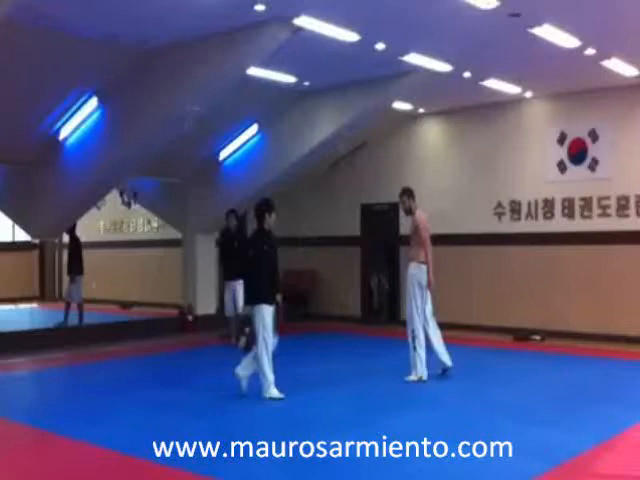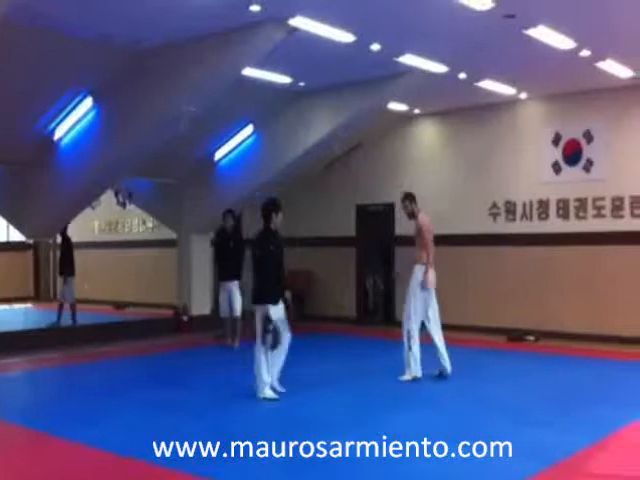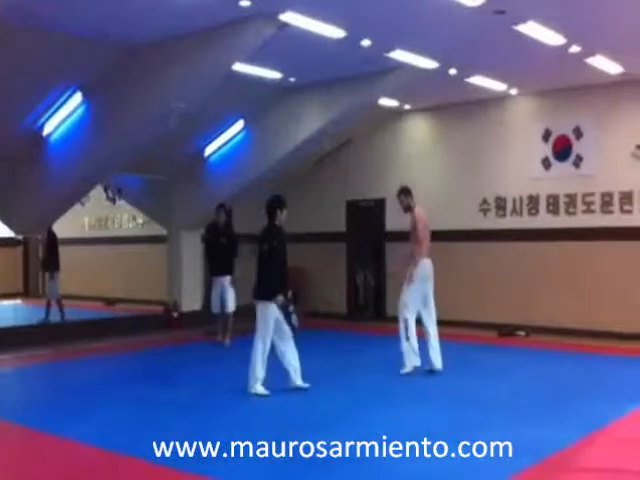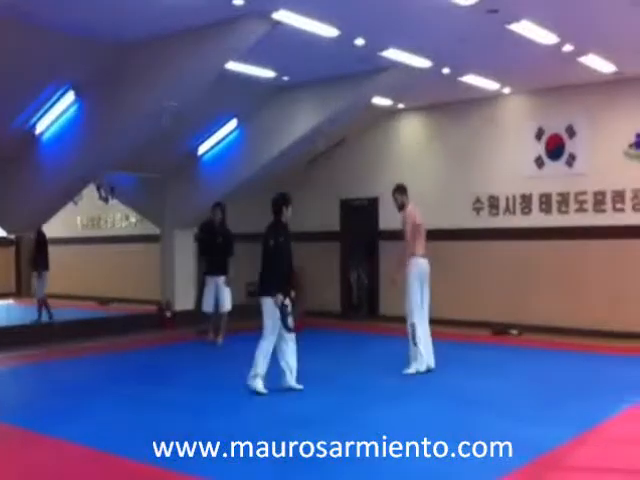
dt=0.2s
person 1, frame 1
left shoulder: (270, 238)
right shoulder: (255, 241)
right elbow: (252, 275)
left wrist: (277, 292)
right wrist: (251, 302)
left hip: (269, 299)
right hip: (260, 300)
left knee: (269, 341)
right knee: (264, 343)
left ankle: (243, 371)
right ankle: (268, 386)
person 1, frame 2
left shoulder: (275, 237)
right shoulder: (262, 240)
right elbow: (260, 274)
left wrist: (284, 289)
right wrist: (264, 304)
left hip: (276, 299)
right hip: (266, 301)
left knee: (283, 337)
right knee: (265, 343)
left ankle: (271, 377)
right ankle: (263, 386)
person 1, frame 3
left shoulder: (279, 234)
right shoulder: (266, 236)
right elbow: (264, 269)
left wrist: (285, 290)
right wrist: (275, 294)
left hip: (279, 295)
right hip: (267, 297)
left knee: (286, 336)
right knee: (263, 339)
left ankle: (295, 378)
right ankle: (255, 383)
person 1, frame 4
left shoulder: (284, 231)
right shoulder: (272, 233)
right elbow: (269, 265)
left wrist: (291, 288)
right wrist: (277, 293)
left hip: (283, 293)
right hip: (271, 294)
left knee: (287, 335)
right knee: (270, 336)
left ankle: (289, 379)
right ankle: (256, 378)
person 2, frame 1
left shoulder: (418, 218)
right shoulder: (417, 218)
left elbow: (428, 246)
left wrist: (430, 274)
left hip: (417, 270)
right hip: (419, 269)
left knee: (415, 321)
right knee: (427, 318)
left ankle: (419, 372)
right ankle: (445, 360)
person 2, frame 2
left shoulder: (421, 220)
right shoulder: (420, 221)
left elbow: (430, 248)
left wrist: (426, 274)
left hip: (422, 272)
right hip: (422, 272)
left knee: (411, 320)
right knee: (432, 319)
left ankle: (413, 369)
right ankle: (445, 366)
person 2, frame 3
left shoulder: (416, 214)
right shoulder: (417, 214)
left elbow: (421, 243)
left wrist: (411, 269)
right wrist: (407, 265)
left hip: (420, 265)
right hip: (426, 265)
left knee: (406, 310)
right knee: (428, 315)
left ankle: (412, 359)
right ankle: (435, 362)
person 2, frame 4
left shoulder: (407, 214)
right shoulder: (415, 212)
left elbow: (408, 244)
left wrist: (400, 271)
left hip: (415, 264)
right hip: (424, 262)
left knee: (414, 314)
right knee: (422, 314)
left ankle: (418, 363)
right ankle: (427, 361)
person 3, frame 1
left shoulder: (242, 238)
right shoulder: (224, 239)
left elbow: (245, 260)
right elbow: (223, 261)
left wrist: (243, 278)
right wrist: (224, 280)
left hip: (239, 279)
right hip: (228, 280)
left knee: (241, 310)
right knee: (230, 312)
right ankle: (233, 338)
person 3, frame 2
left shoulder: (238, 239)
right shoulder: (220, 239)
left elbow: (241, 261)
right elbow: (218, 262)
left wrist: (240, 279)
right wrist: (219, 280)
left hip: (235, 280)
right hip: (223, 280)
left knee: (237, 311)
right knee: (225, 312)
left ankle: (237, 339)
right ankle: (229, 338)
person 3, frame 3
left shoulder: (230, 234)
right shoulder: (211, 234)
left elbow: (234, 257)
right elbow: (209, 257)
left wrist: (232, 275)
right wrist: (211, 275)
left hip: (227, 275)
right hip: (216, 276)
left knee: (229, 308)
right knee: (217, 308)
left ankle: (228, 336)
right ankle: (219, 335)
person 3, frame 4
left shoulder: (226, 234)
right shoulder: (206, 233)
left elbow: (229, 256)
right elbow: (203, 256)
left wrist: (227, 275)
right wrist: (204, 274)
left hip: (222, 275)
right hip: (210, 275)
left knee: (223, 307)
right knee: (208, 307)
left ankle: (221, 335)
right ankle: (211, 333)
